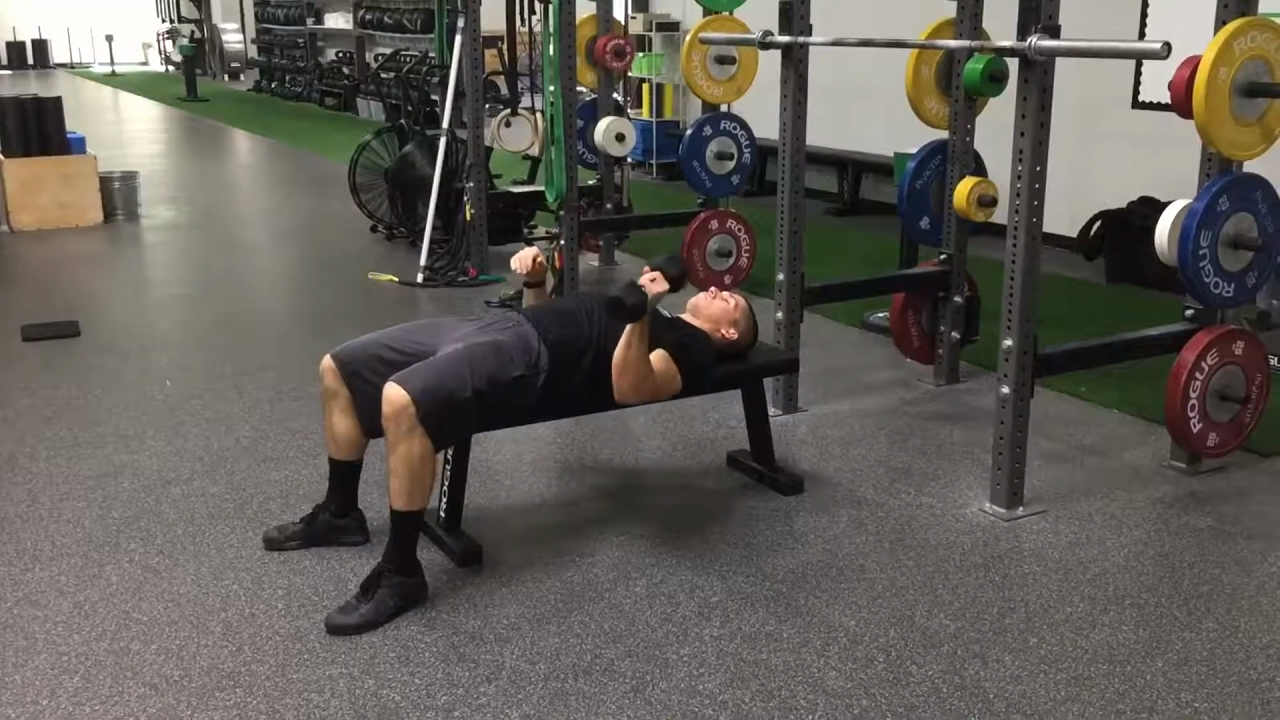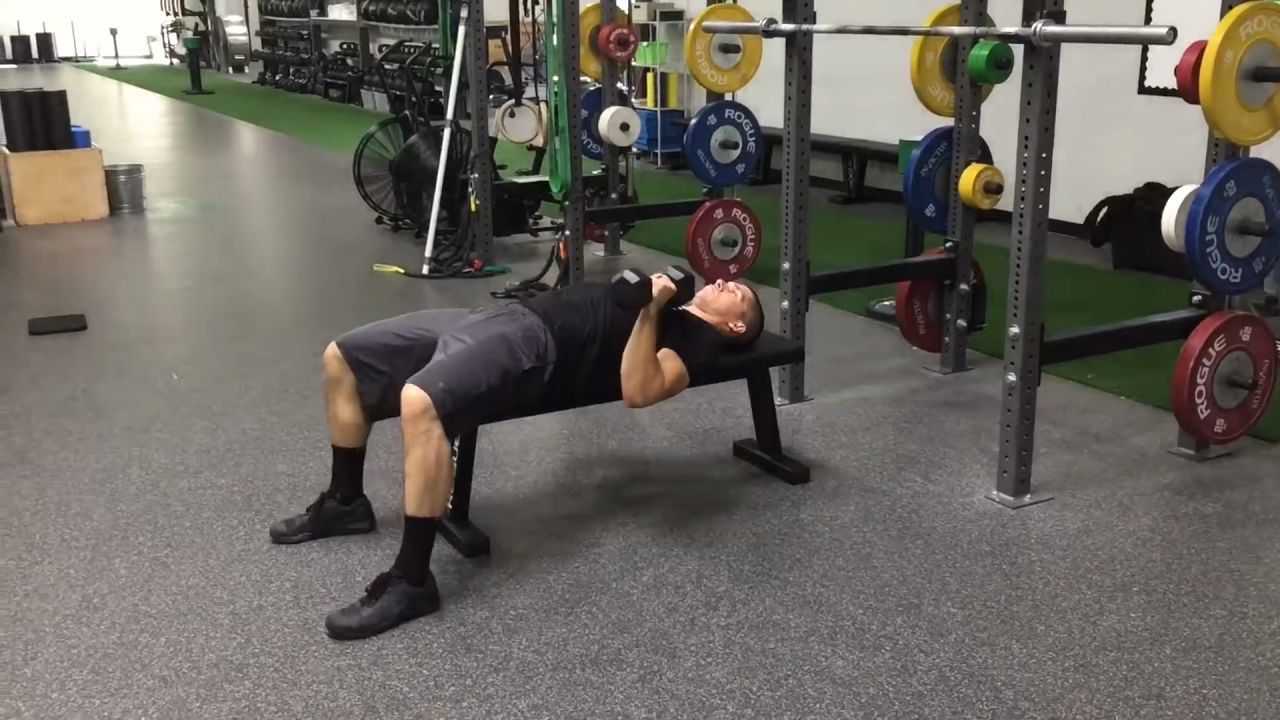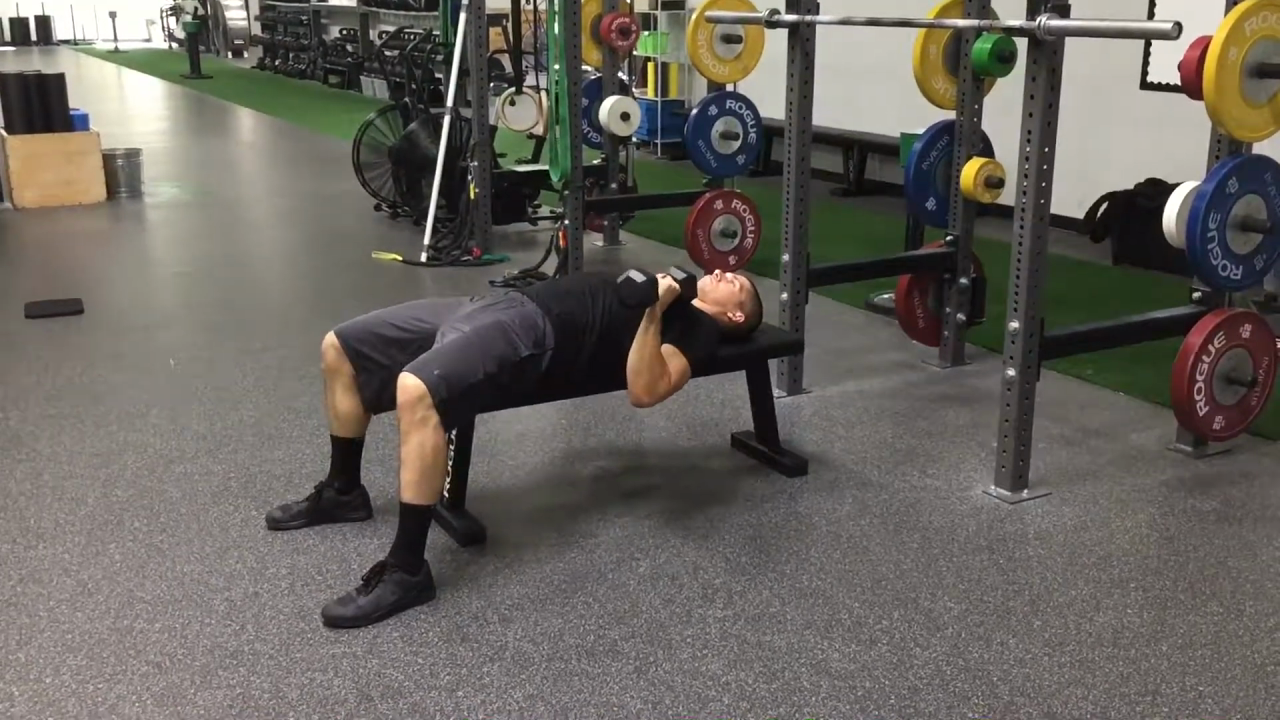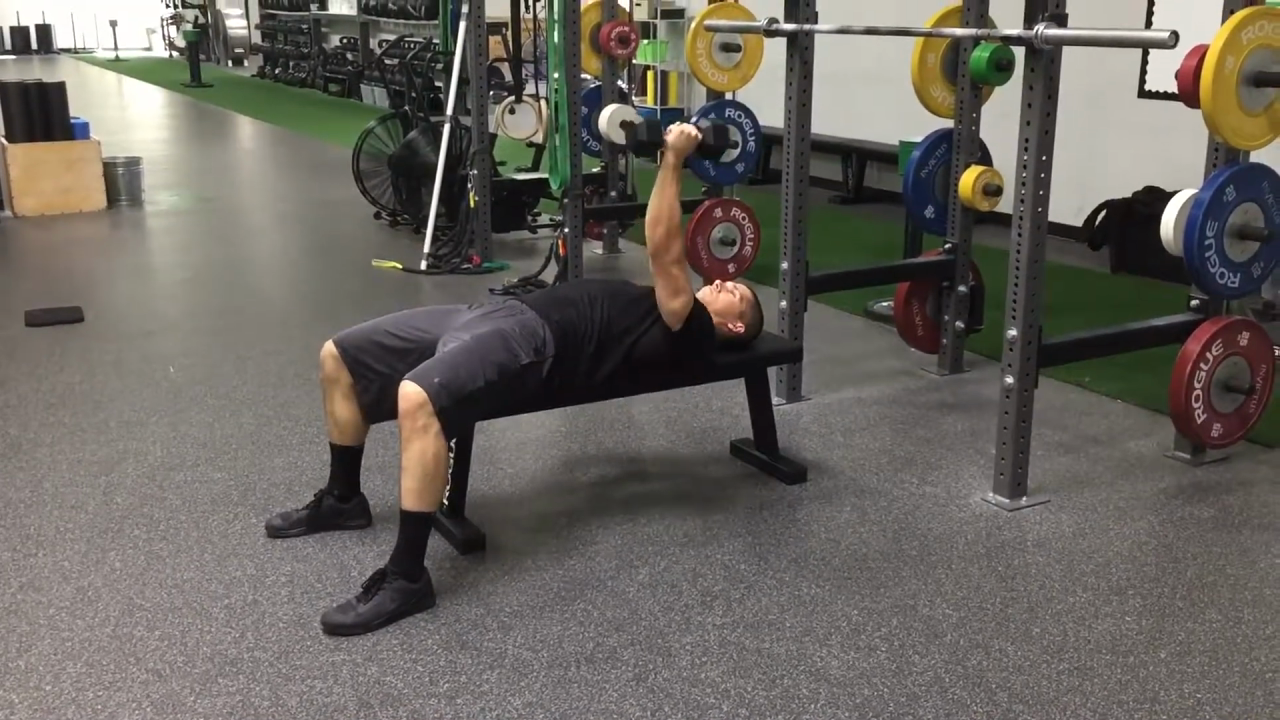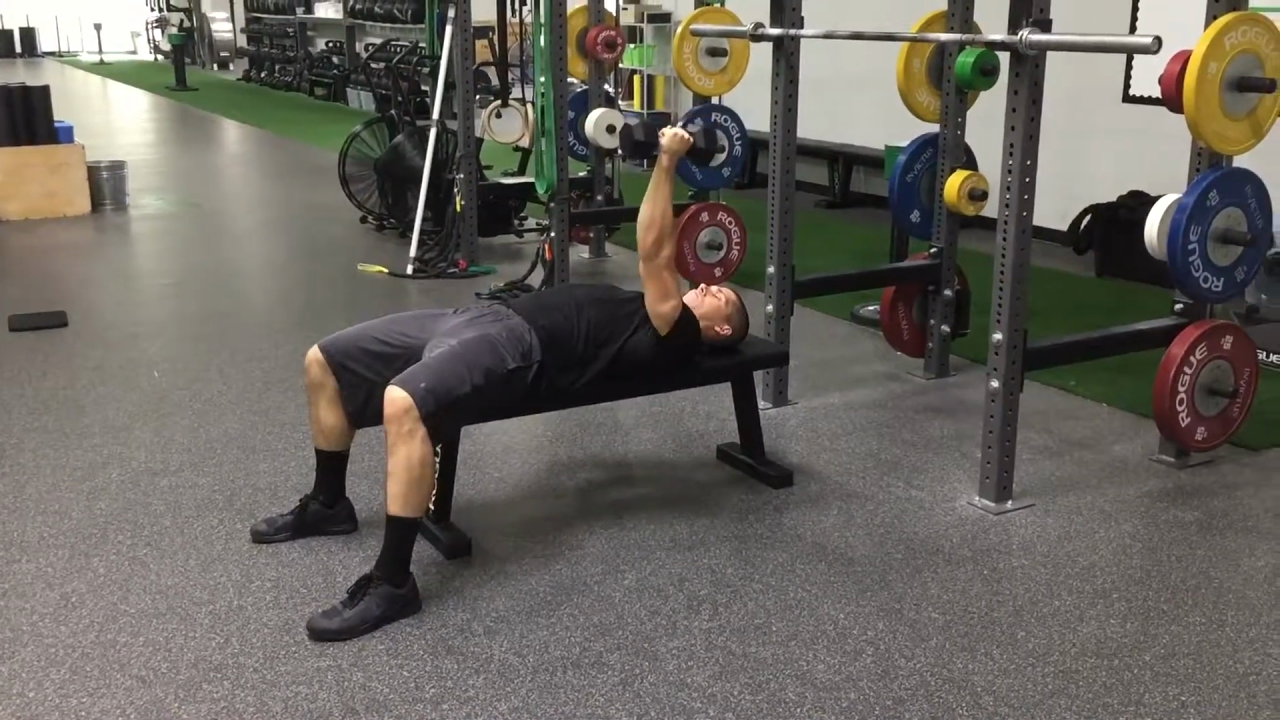
dt=1s
person 1, frame 1
left shoulder: (692, 346)
right shoulder: (650, 322)
left elbow: (629, 389)
left wrist: (643, 310)
right wrist: (534, 281)
left hip: (524, 357)
right hip: (499, 328)
left knee: (402, 402)
right knee: (338, 369)
left ankle: (400, 573)
right ankle: (340, 513)
person 1, frame 2
left shoulder: (698, 337)
right shoulder: (656, 302)
left elbow: (638, 390)
left wrist: (650, 310)
left hip: (532, 347)
left knee: (420, 404)
right knee: (343, 359)
left ankle: (411, 580)
right ankle: (345, 503)
person 1, frame 3
left shoulder: (696, 328)
right shoulder: (665, 300)
left elbow: (644, 391)
left wrist: (656, 310)
left hip: (531, 335)
left knee: (417, 391)
right knee: (340, 348)
left ankle: (406, 569)
right ankle: (343, 492)
person 1, frame 4
left shoulder: (690, 333)
right shoulder: (656, 306)
left elbow: (664, 253)
left wrist: (673, 160)
left hip: (531, 342)
left knee: (417, 399)
right knee: (338, 357)
left ankle: (407, 577)
right ankle: (342, 499)
person 1, frame 5
left shoulder: (676, 338)
right shoulder: (641, 310)
left elbow: (654, 256)
left wrist: (666, 162)
left hip: (518, 345)
left knee: (403, 404)
right knee: (323, 363)
left ankle: (392, 583)
right ankle: (328, 504)
